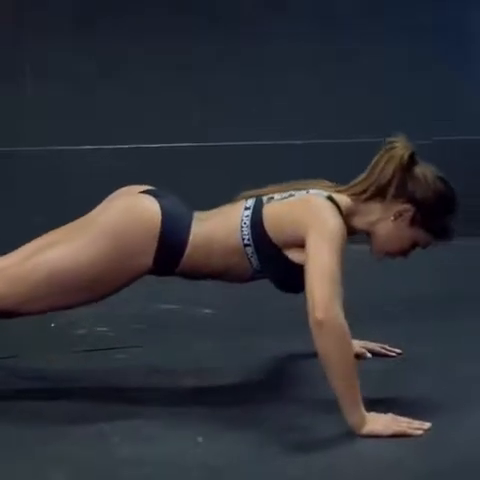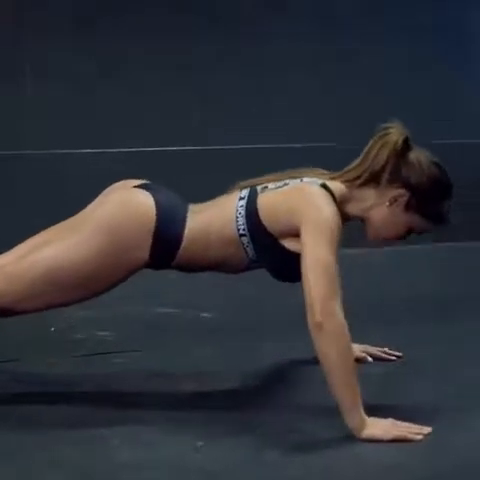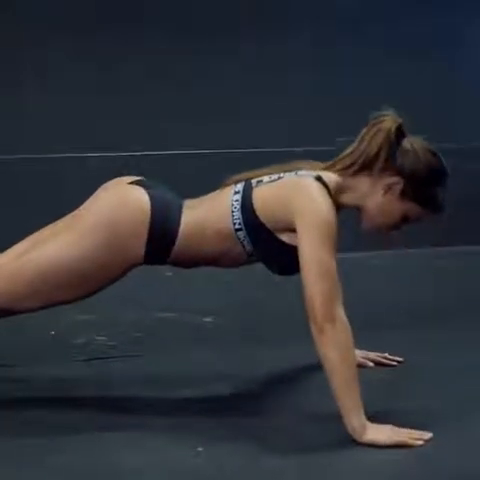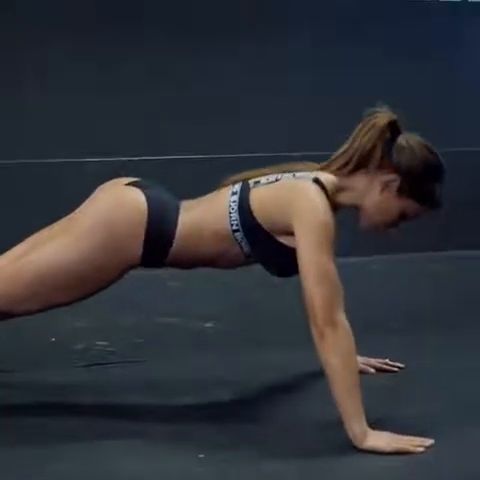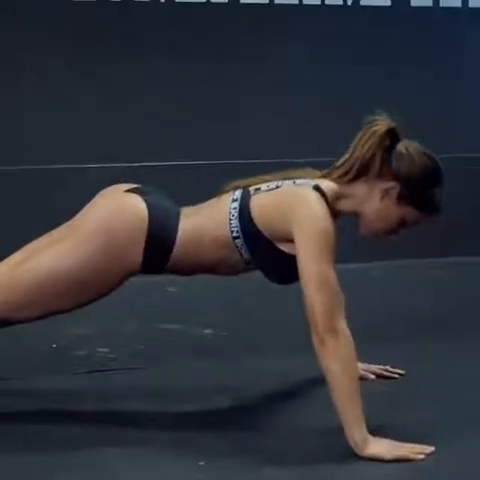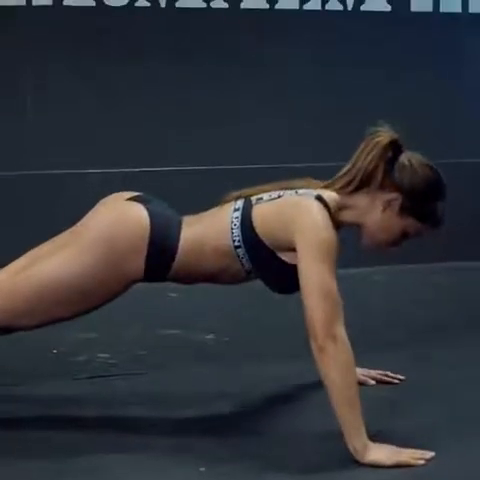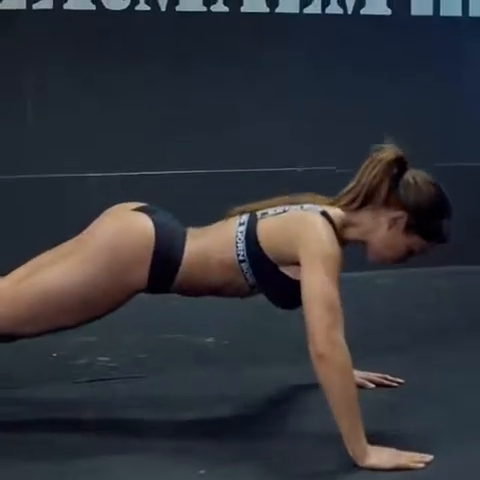
dt=0.2s
person 1, frame 1
left shoulder: (330, 202)
right shoulder: (328, 220)
right elbow: (324, 317)
left wrist: (337, 343)
right wrist: (360, 419)
left hip: (145, 214)
right hip: (140, 234)
person 1, frame 2
left shoulder: (323, 192)
right shoulder: (321, 210)
right elbow: (323, 316)
left wrist: (337, 347)
right wrist: (360, 423)
left hip: (142, 209)
right hip: (135, 229)
person 1, frame 3
left shoulder: (319, 185)
right shoulder: (316, 203)
right elbow: (325, 317)
left wrist: (339, 351)
right wrist: (360, 427)
left hip: (137, 206)
right hip: (131, 225)
person 1, frame 4
left shoulder: (317, 186)
right shoulder: (313, 205)
right elbow: (326, 321)
left wrist: (343, 356)
right wrist: (361, 434)
left hip: (135, 208)
right hip: (127, 225)
person 1, frame 5
left shoulder: (319, 194)
right shoulder: (313, 212)
left elbow: (323, 306)
right elbow: (327, 328)
left wrist: (343, 362)
right wrist: (362, 441)
left hip: (134, 214)
right hip: (127, 232)
person 1, frame 6
left shoulder: (319, 205)
right shoulder: (316, 222)
right elbow: (326, 335)
left wrist: (340, 367)
right wrist: (362, 447)
left hip: (136, 220)
right hip: (129, 240)
person 1, frame 7
left shoulder: (326, 219)
right shoulder: (320, 236)
right elbow: (324, 346)
left wrist: (340, 370)
right wrist: (362, 452)
left hip: (140, 230)
right hip: (134, 250)
